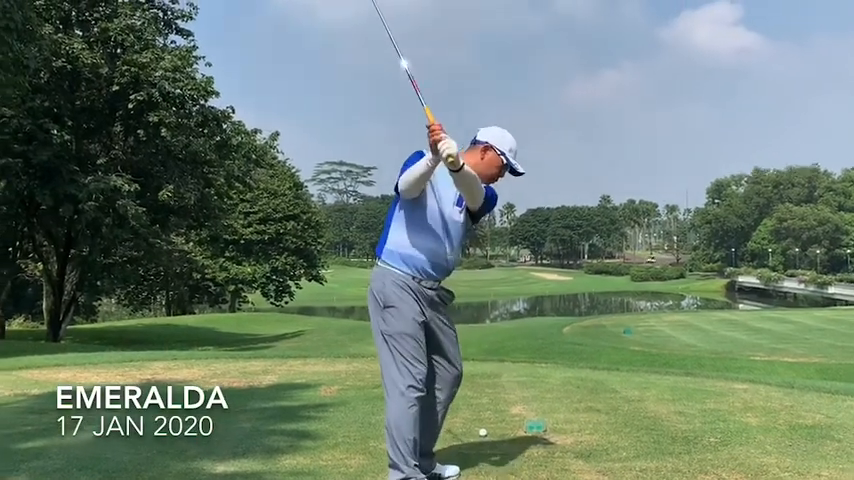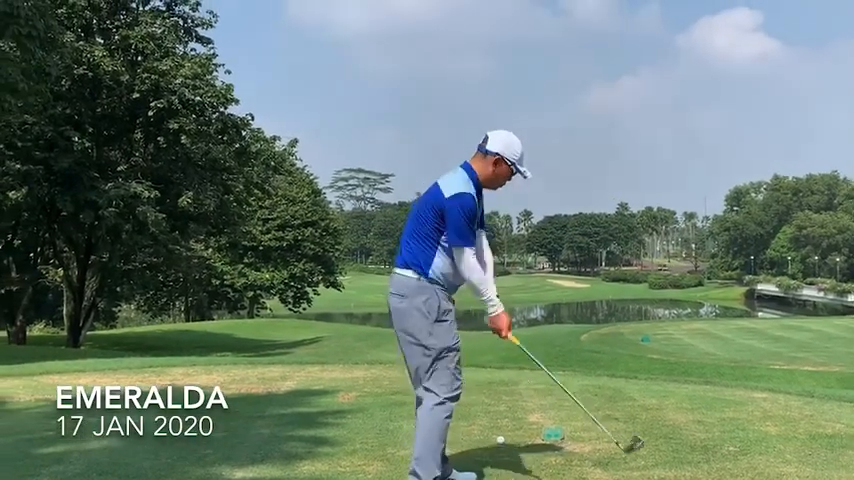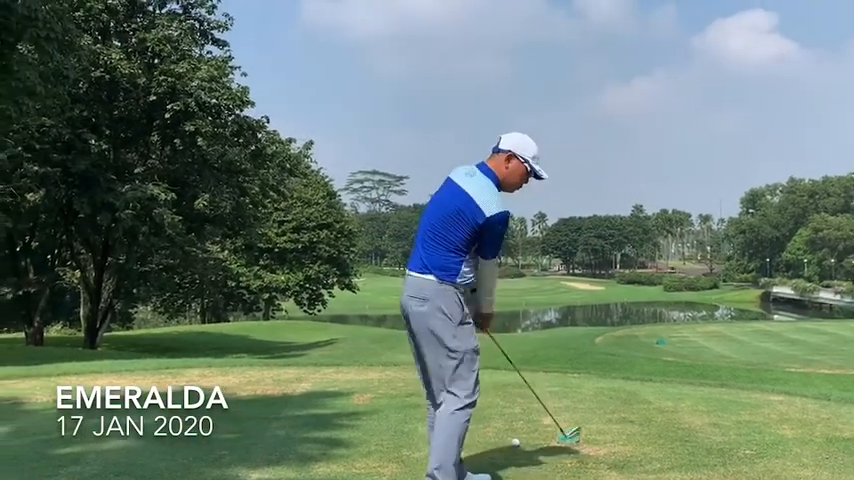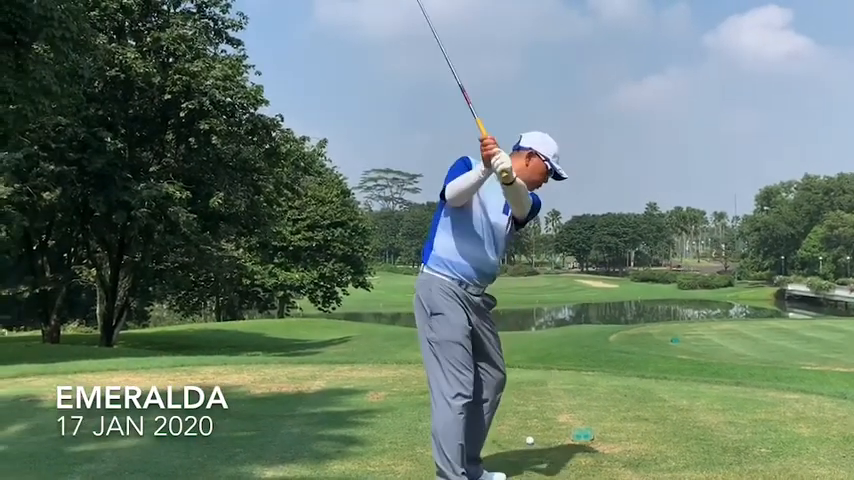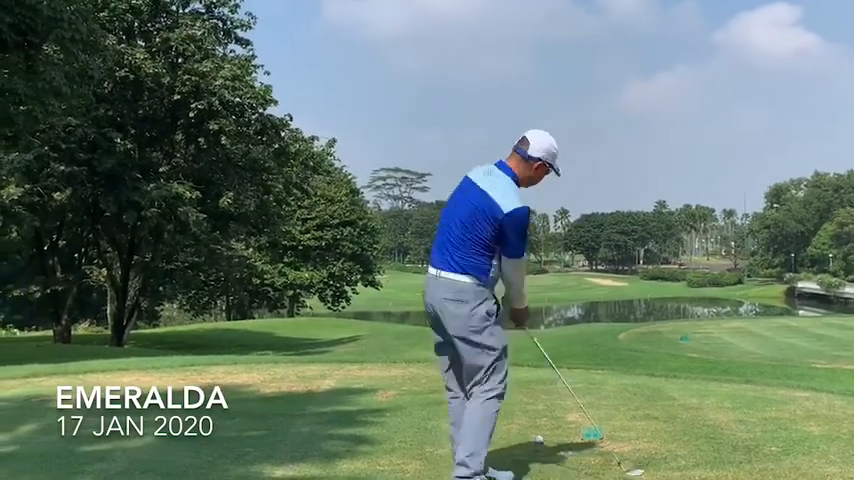
dt=0.5s
person 1, frame 1
left shoulder: (483, 193)
right shoulder: (421, 162)
left elbow: (470, 189)
right elbow: (407, 187)
left wrist: (452, 155)
right wrist: (434, 157)
left hip: (432, 290)
right hip: (396, 284)
left knee: (447, 375)
right knee: (407, 381)
person 1, frame 2
left shoulder: (462, 184)
right shoulder: (462, 197)
left elbow: (482, 252)
right elbow: (466, 264)
left wrist: (493, 303)
right wrist: (494, 308)
left hip: (412, 291)
right hip: (421, 295)
left knee: (431, 387)
right knee: (441, 389)
person 1, frame 3
left shoulder: (462, 174)
right shoulder: (494, 210)
right elbow: (486, 268)
left wrist: (470, 303)
right wrist: (484, 309)
left hip: (417, 291)
right hip: (439, 297)
left knee: (440, 390)
right knee: (459, 393)
person 1, frame 4
left shoulder: (528, 200)
right shoulder: (468, 168)
left elbow: (519, 205)
right elbow: (453, 195)
left wrist: (503, 170)
right wrist: (486, 168)
left hip: (477, 297)
right hip: (441, 291)
left knee: (491, 380)
right knee: (454, 390)
person 1, frame 5
left shoulder: (479, 175)
right shoulder: (515, 208)
right elbow: (512, 268)
right wrist: (518, 306)
left hip: (441, 287)
right hip: (465, 295)
left knee: (461, 386)
right knee: (487, 387)
